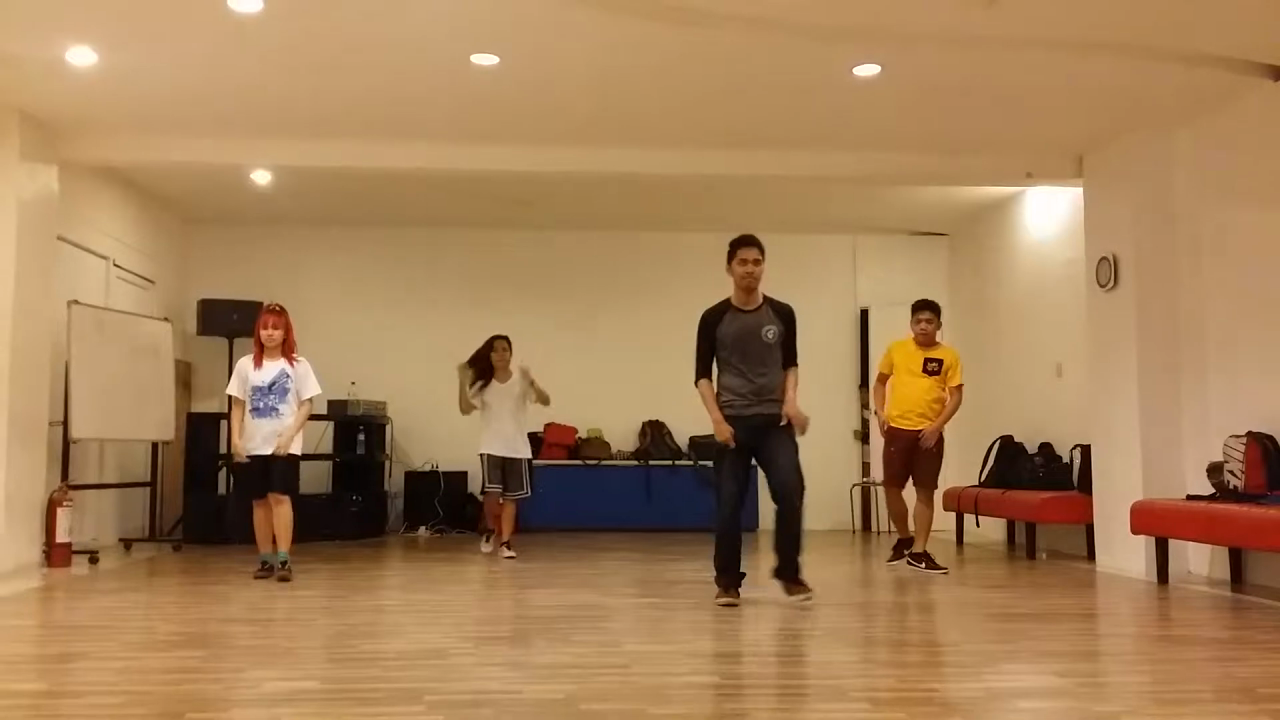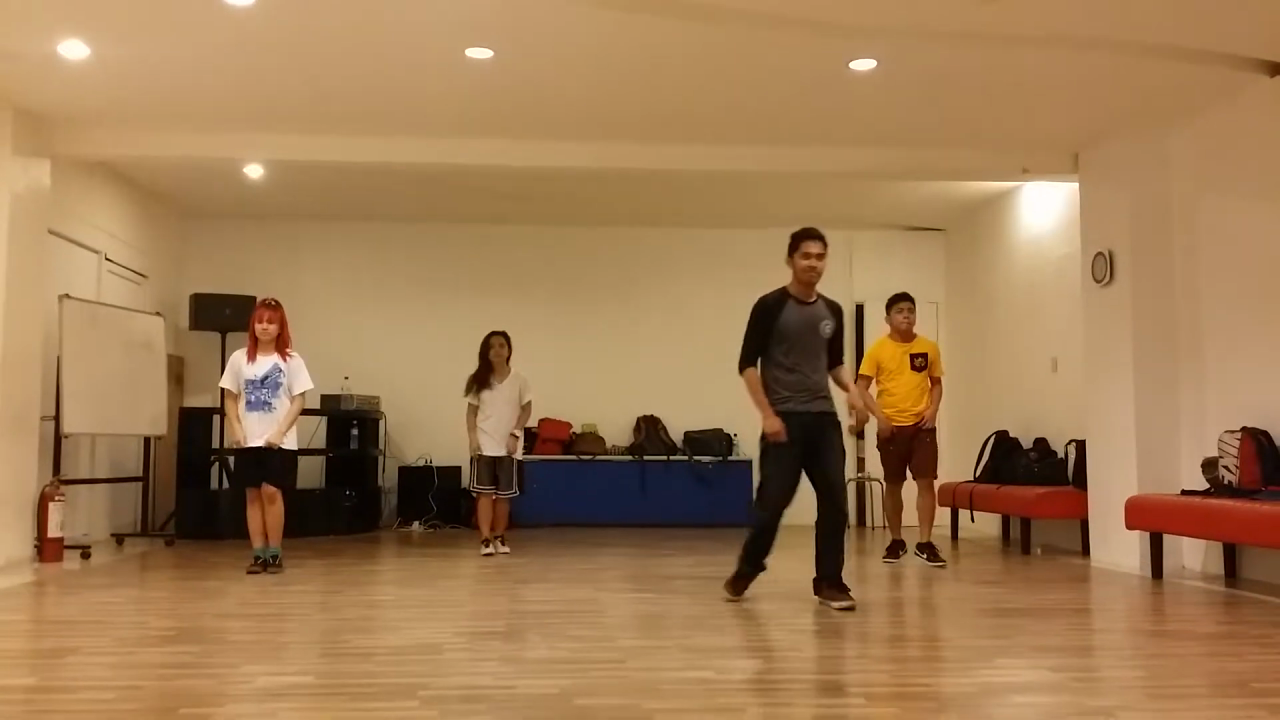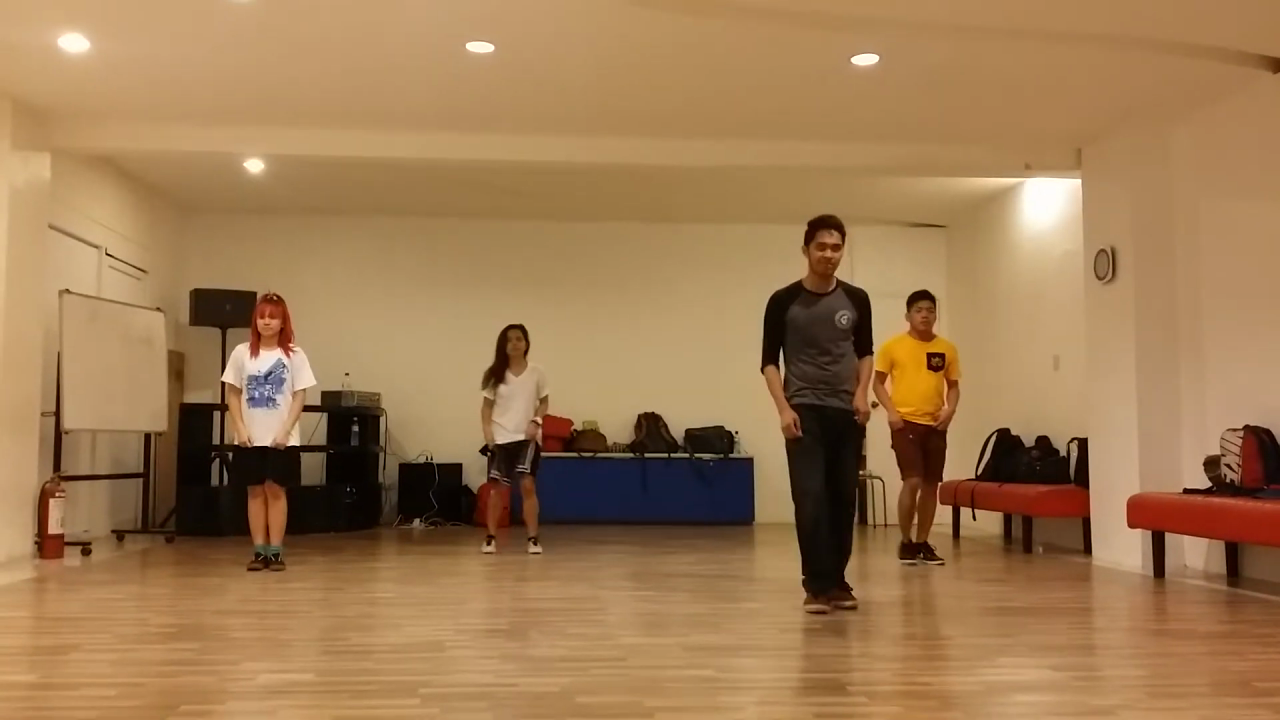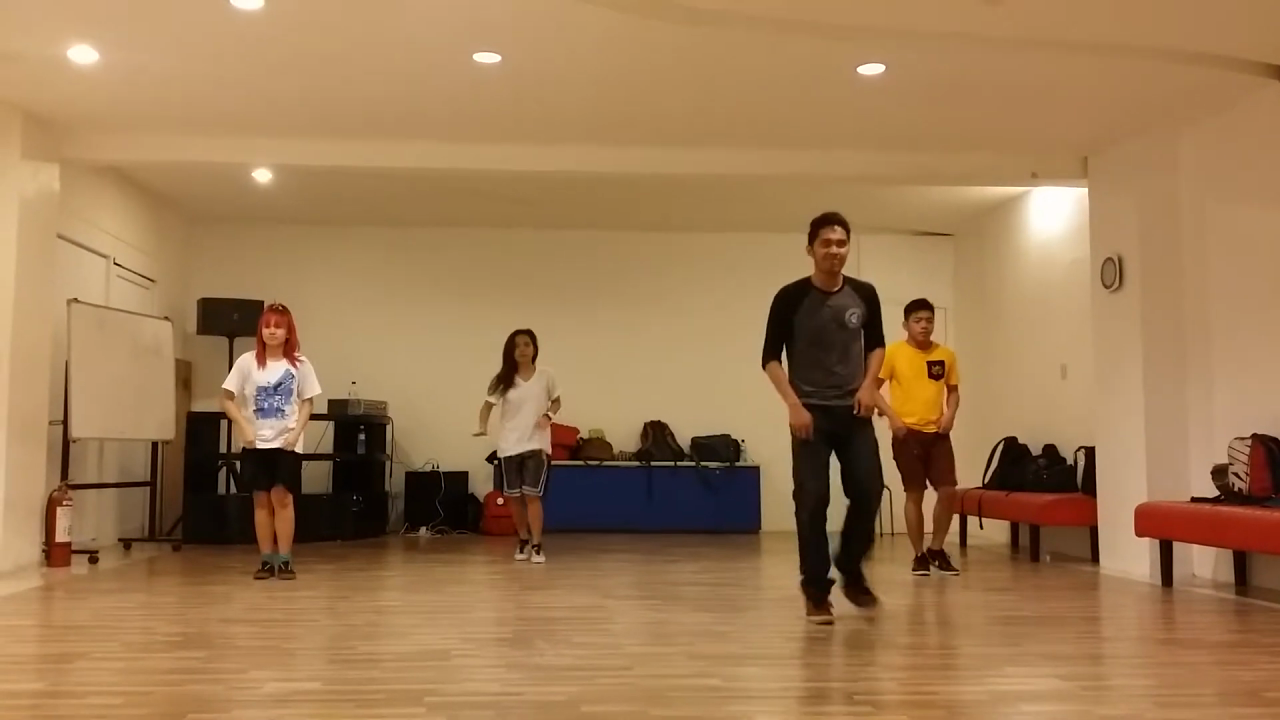
dt=0.5s
person 1, frame 1
left shoulder: (782, 314)
right shoulder: (714, 319)
right elbow: (703, 376)
left wrist: (791, 400)
right wrist: (717, 419)
left hip: (773, 421)
right hip: (732, 423)
left knee: (790, 490)
right knee: (729, 503)
left ankle: (789, 572)
right ankle: (728, 581)
person 1, frame 2
left shoulder: (832, 311)
right shoulder: (770, 306)
right elbow: (747, 364)
left wrist: (851, 390)
right wrist: (767, 413)
left hip: (823, 417)
right hip: (783, 417)
left knee: (835, 499)
right knee: (774, 497)
left ankle: (830, 582)
right ankle: (745, 570)
person 1, frame 3
left shoulder: (856, 300)
right shoulder: (783, 301)
right elbow: (769, 361)
left wrist: (862, 392)
right wrist: (783, 407)
left hip: (846, 413)
right hip: (804, 412)
left knee: (844, 499)
right knee: (811, 499)
left ankle: (836, 580)
right ankle: (817, 585)
person 1, frame 4
left shoulder: (864, 294)
right shoulder: (790, 298)
left elbow: (876, 345)
right elbow: (770, 358)
left wrist: (869, 385)
right wrist: (793, 405)
left hip: (853, 411)
right hip: (811, 412)
left knee: (868, 492)
right knee: (812, 501)
left ankle: (851, 570)
right ankle: (816, 590)
person 2, frame 1
left shoulder: (298, 365)
right shoulder: (245, 365)
left elbow: (306, 405)
right elbow: (237, 405)
left wrist: (288, 437)
right wrist: (235, 438)
left hip: (285, 445)
right hip: (253, 446)
left knee: (279, 497)
right knee: (260, 500)
left ankle: (284, 560)
right ankle: (265, 560)
person 2, frame 2
left shoulder: (291, 360)
right shoulder: (239, 358)
left elbow: (298, 400)
right elbow: (230, 399)
left wrist: (280, 432)
right wrist: (235, 430)
left hip: (279, 441)
right hip: (247, 440)
left knee: (271, 492)
right knee: (253, 494)
left ankle: (275, 552)
right ankle: (258, 554)
person 2, frame 3
left shoulder: (294, 355)
right shoulder: (242, 353)
left elbow: (299, 396)
right elbow: (233, 394)
left wrist: (285, 431)
right wrist: (240, 429)
left hip: (281, 437)
right hip: (250, 437)
left knee: (275, 490)
right knee: (255, 491)
left ankle: (276, 551)
right ankle: (259, 551)
person 2, frame 4
left shoulder: (300, 365)
right shoulder: (247, 362)
left elbow: (307, 402)
right elbow: (227, 399)
left wrist: (296, 433)
right wrist: (244, 428)
left hip: (286, 443)
right hip: (256, 443)
left knee: (282, 497)
right knee: (261, 500)
left ankle: (284, 560)
right ankle: (267, 560)
person 3, frame 1
left shoulder: (949, 356)
right shoulder: (896, 349)
left elbow: (956, 396)
right elbow: (880, 383)
left wrist: (938, 425)
right wrist: (879, 411)
left hip: (929, 433)
right hip: (897, 430)
left knee: (925, 491)
right knee: (892, 487)
left ankle: (919, 552)
right ankle: (904, 539)
person 3, frame 2
left shoulder: (929, 347)
right shoulder: (877, 349)
left elbow: (936, 383)
right elbow: (861, 387)
left wrist: (933, 409)
right wrist: (879, 416)
left hip: (922, 425)
right hip: (892, 427)
left knee: (926, 482)
right knee: (893, 485)
left ankle: (925, 543)
right ankle: (896, 541)
person 3, frame 3
left shoulder: (947, 349)
right shoulder: (893, 346)
left elbow: (953, 386)
right elbow: (878, 382)
left wrist: (949, 409)
right wrist: (891, 410)
left hip: (934, 426)
right hip: (905, 424)
left knee: (930, 486)
right knee: (912, 481)
left ankle: (922, 542)
right ankle: (906, 541)
person 3, frame 4
left shoulder: (946, 355)
right shoulder: (893, 353)
left elbow: (953, 390)
left wrist: (951, 414)
right wrist: (892, 417)
left hip: (938, 433)
right hip: (908, 433)
left knee: (947, 490)
right knee: (914, 494)
left ankle: (936, 550)
right ankle: (920, 555)
person 4, frame 1
left shoulder: (521, 382)
right shoulder: (482, 385)
left elbow: (545, 401)
right elbow: (465, 410)
left wrist: (532, 384)
right wrist: (463, 383)
left hip: (517, 448)
right hip: (491, 447)
left knee: (511, 497)
right knee: (493, 493)
left ankle: (506, 542)
right ankle: (490, 529)
person 4, frame 2
left shoulder: (519, 380)
right shoulder: (478, 380)
left elbow: (526, 410)
right elbow: (471, 412)
left wrist: (515, 434)
right wrist: (472, 437)
left hip: (508, 446)
right hip: (483, 445)
left knee: (504, 495)
right knee: (485, 492)
left ankle: (499, 536)
right ankle: (486, 539)
person 4, frame 3
left shoulder: (536, 373)
right shoulder: (495, 374)
left elbow: (544, 403)
right elbow: (487, 405)
left wrist: (536, 421)
right wrist: (487, 429)
left hip: (527, 437)
right hip: (501, 437)
left knee: (527, 485)
right knee: (498, 487)
left ankle: (532, 537)
right ankle: (490, 537)
person 4, frame 4
left shoulder: (546, 375)
right shoulder: (503, 380)
left elbow: (556, 402)
right elbow: (487, 405)
left wrist: (548, 415)
right wrist: (482, 427)
left hip: (536, 445)
right hip: (509, 446)
left knee: (531, 495)
right knee: (514, 497)
left ankle: (536, 545)
right ankle: (523, 540)
